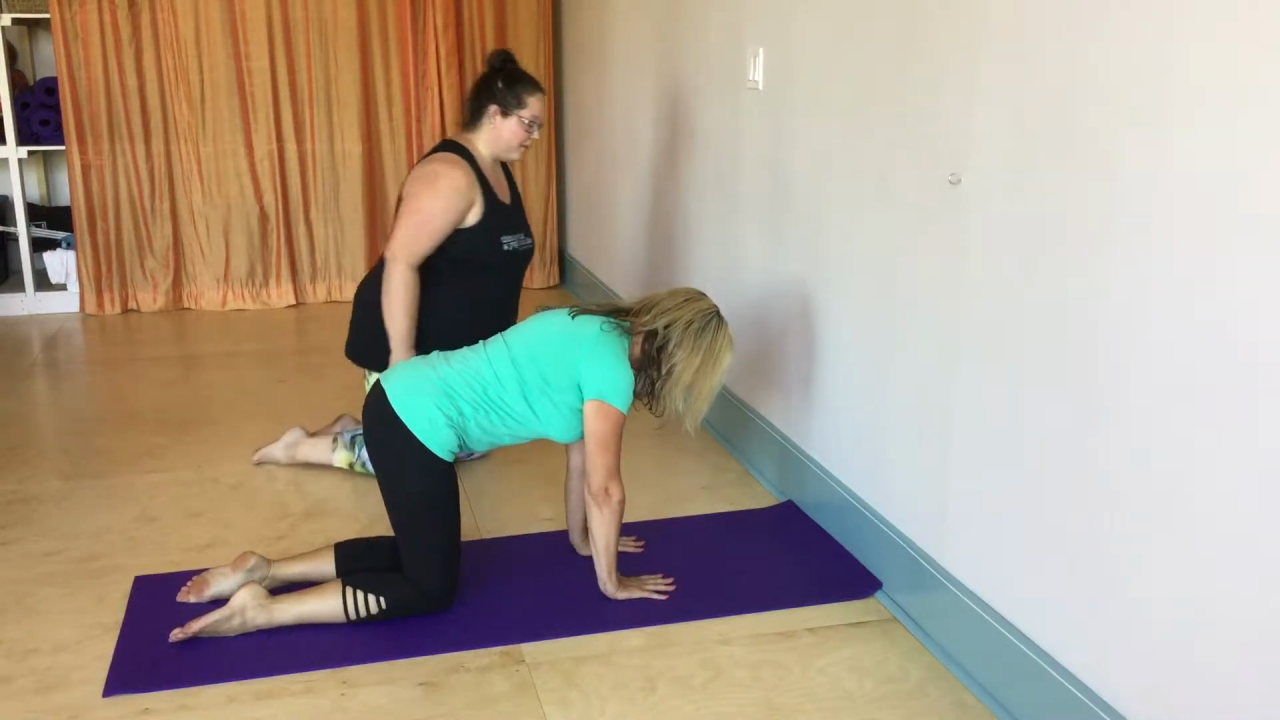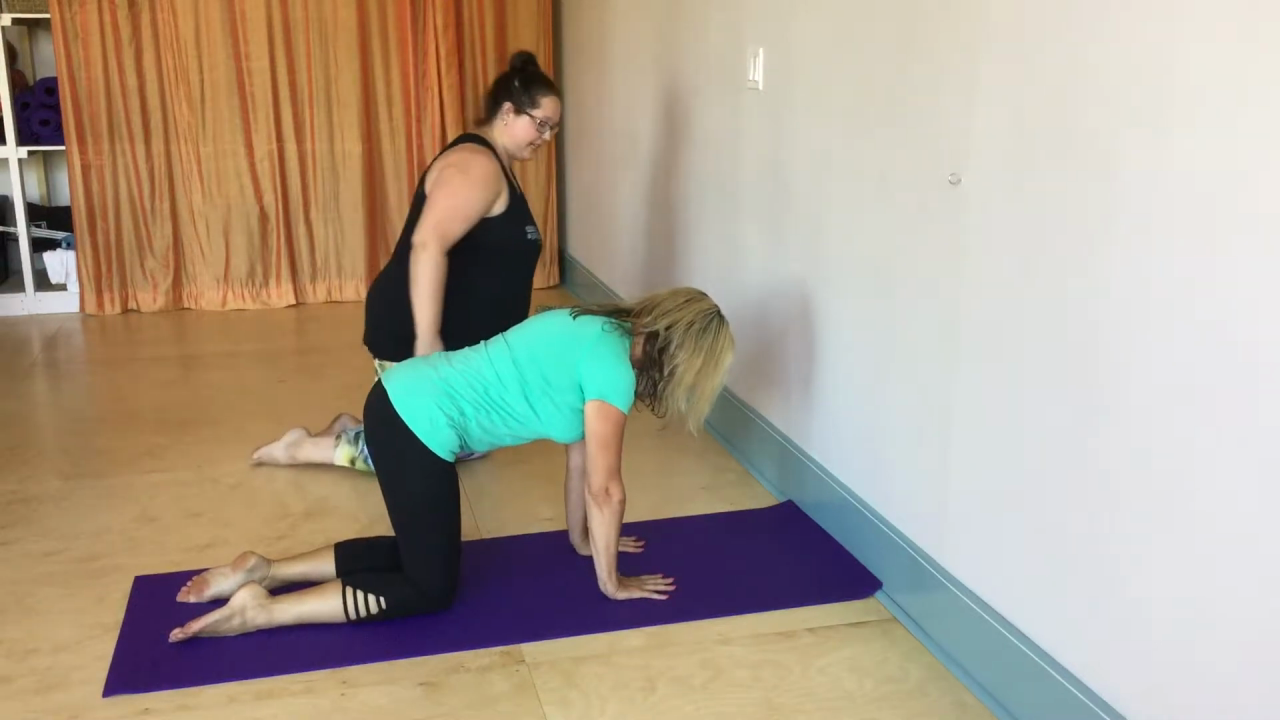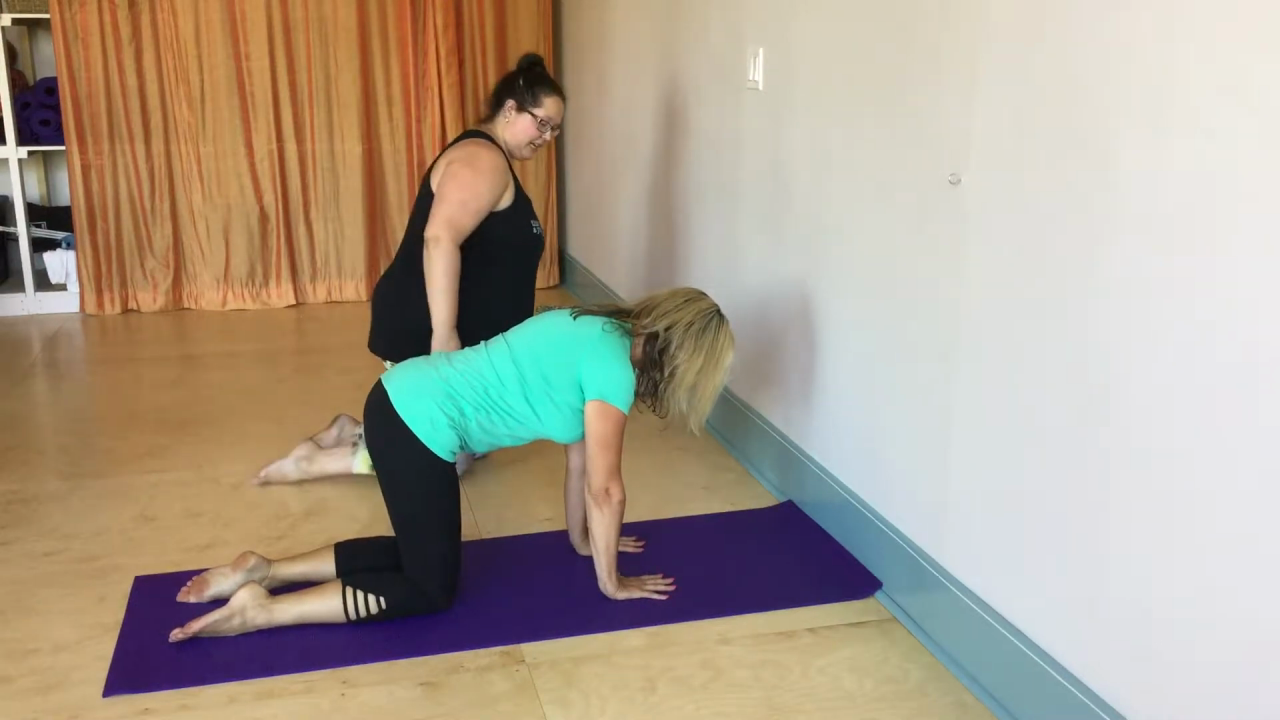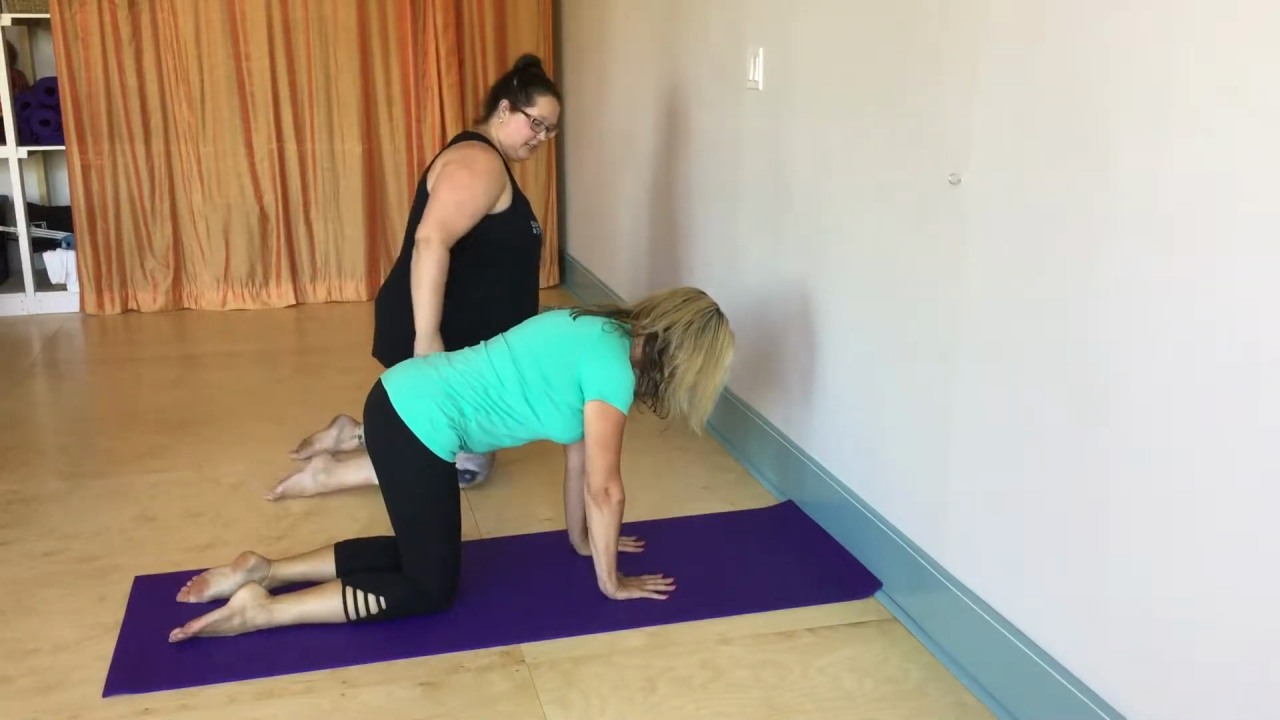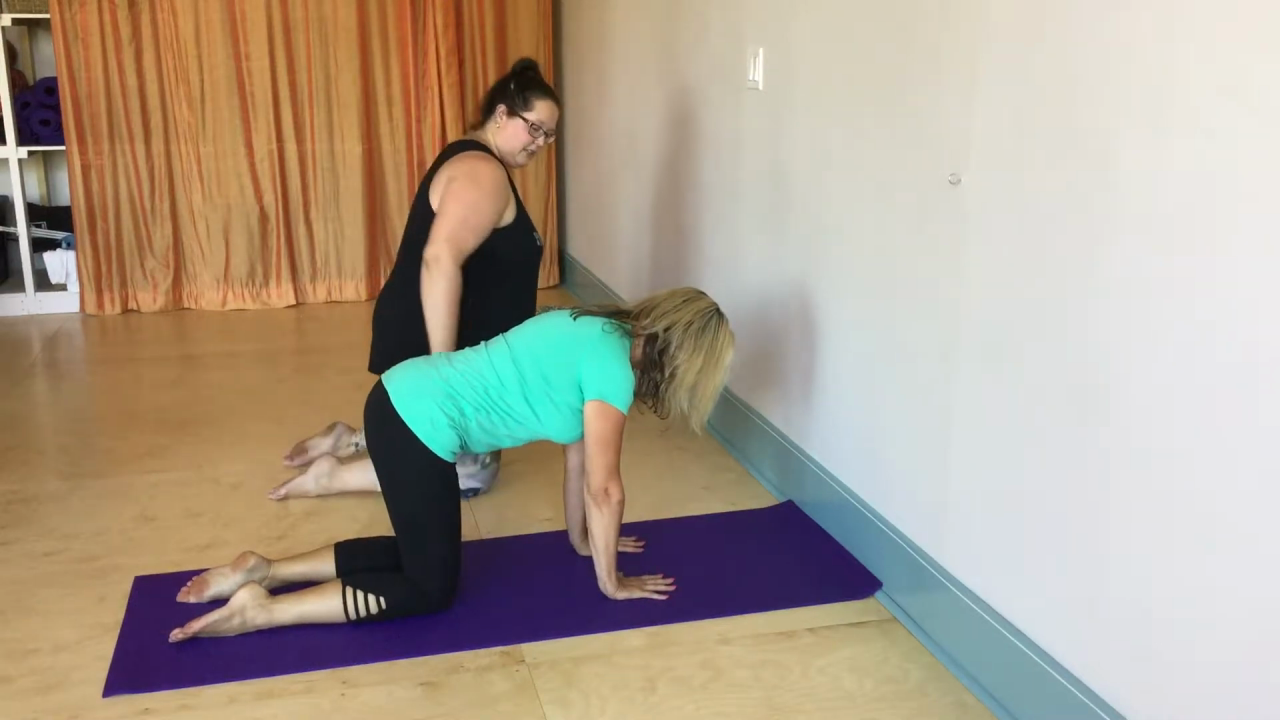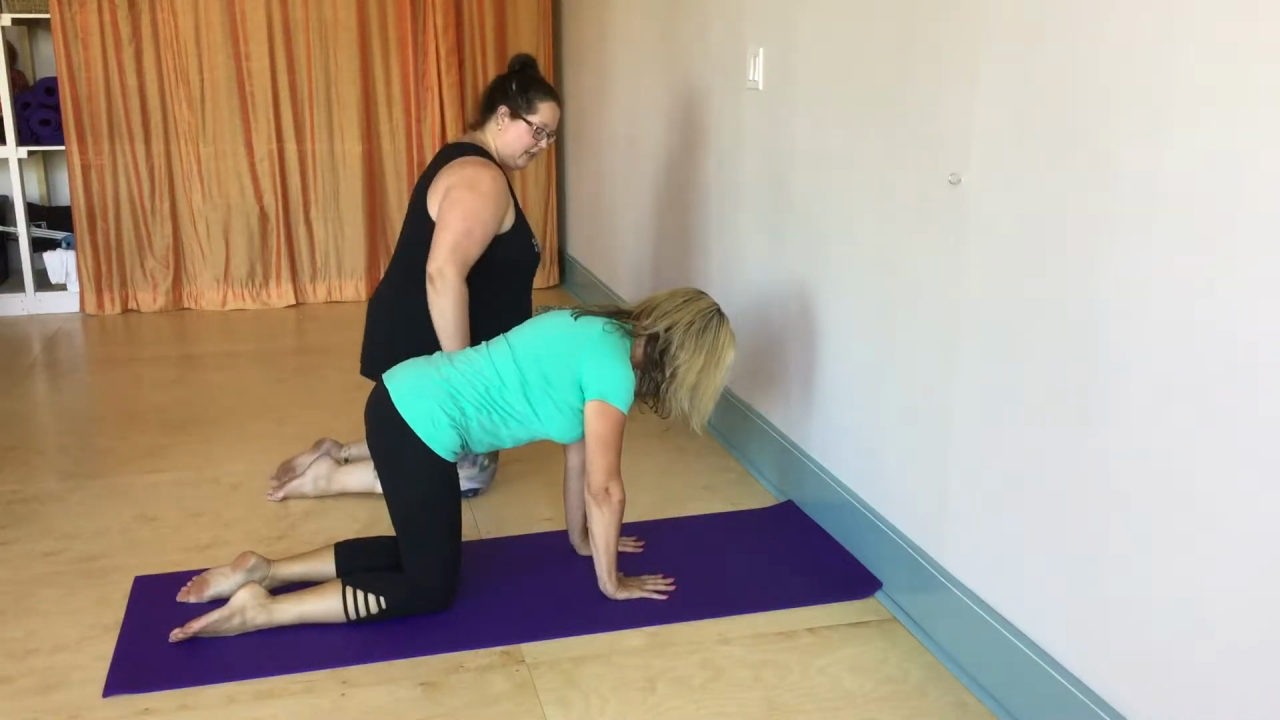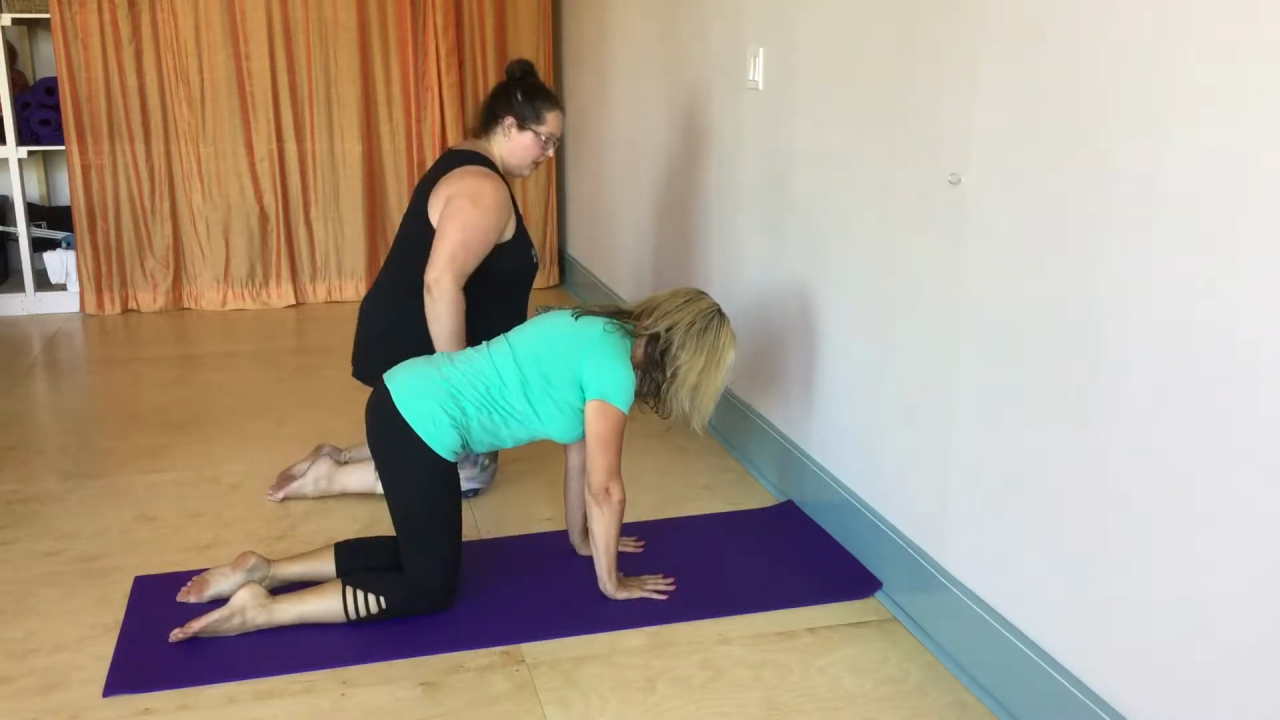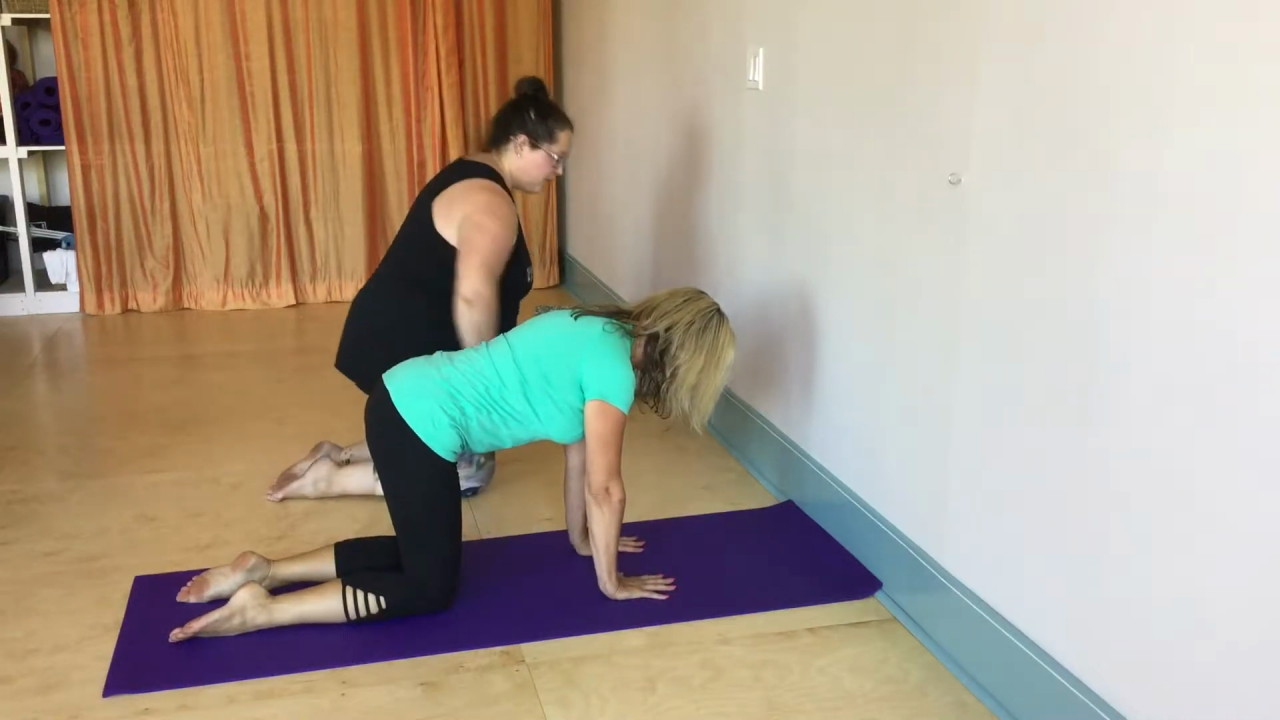
dt=0.2s
person 1, frame 1
left shoulder: (599, 332)
right shoulder: (611, 366)
left elbow: (579, 454)
right elbow: (604, 487)
left wrist: (582, 538)
right wrist: (611, 580)
left hip: (402, 400)
right hip: (417, 423)
left knee: (421, 553)
right knee: (431, 588)
left ankle: (262, 570)
right ankle: (259, 609)
person 1, frame 2
left shoulder: (600, 332)
right shoulder: (613, 366)
left elbow: (579, 454)
right elbow: (605, 487)
left wrist: (582, 538)
right wrist: (612, 581)
left hip: (403, 399)
right hip: (418, 422)
left knee: (421, 552)
right knee: (432, 588)
left ankle: (263, 570)
right ankle: (260, 608)
person 1, frame 3
left shoulder: (601, 334)
right shoulder: (614, 366)
left elbow: (578, 454)
right elbow: (604, 487)
left wrist: (582, 538)
right wrist: (611, 581)
left hip: (403, 400)
right hip: (418, 424)
left knee: (421, 553)
right knee: (432, 589)
left ankle: (262, 570)
right ankle: (259, 610)
person 1, frame 4
left shoulder: (602, 334)
right shoulder: (613, 366)
left elbow: (578, 455)
right elbow: (603, 488)
left wrist: (581, 538)
right wrist: (611, 581)
left hip: (402, 399)
right hip: (417, 423)
left knee: (421, 553)
right knee: (432, 589)
left ankle: (262, 570)
right ankle: (259, 610)
person 1, frame 5
left shoulder: (602, 334)
right shoulder: (612, 367)
left elbow: (579, 454)
right elbow: (603, 488)
left wrist: (582, 538)
right wrist: (611, 581)
left hip: (403, 400)
right hip: (418, 424)
left knee: (421, 553)
right knee: (431, 588)
left ankle: (262, 570)
right ankle: (260, 609)
person 1, frame 6
left shoulder: (602, 333)
right shoulder: (614, 367)
left elbow: (578, 453)
right elbow: (604, 487)
left wrist: (581, 537)
right wrist: (611, 581)
left hip: (404, 399)
right hip: (419, 422)
left knee: (421, 552)
right knee: (432, 588)
left ankle: (262, 569)
right ankle: (260, 607)
person 1, frame 7
left shoulder: (603, 334)
right shoulder: (615, 367)
left elbow: (578, 453)
right elbow: (604, 487)
left wrist: (582, 538)
right wrist: (611, 581)
left hip: (405, 399)
right hip: (419, 423)
left knee: (422, 552)
right knee: (432, 588)
left ankle: (263, 570)
right ankle: (260, 609)
person 1, frame 8
left shoulder: (603, 334)
right shoulder: (614, 367)
left elbow: (578, 452)
right elbow: (604, 487)
left wrist: (582, 538)
right wrist: (611, 581)
left hip: (404, 400)
right hip: (419, 423)
left knee: (422, 552)
right knee: (431, 588)
left ankle: (262, 570)
right ankle: (260, 609)
person 2, frame 1
left shoulder: (497, 170)
right shoulder: (450, 174)
right elbow: (400, 262)
right wrist: (402, 354)
left hip: (463, 349)
right hip: (420, 348)
left knee: (469, 445)
left ankle: (358, 428)
person 2, frame 2
left shoulder: (498, 165)
right shoulder: (475, 165)
right elbow: (427, 245)
right wrist: (428, 340)
left hip: (467, 342)
right hip: (432, 339)
left ankle: (356, 430)
person 2, frame 3
left shoulder: (490, 158)
right shoulder: (481, 158)
right elbow: (439, 239)
right wrist: (444, 334)
left hip: (464, 335)
right hip: (424, 332)
person 2, frame 4
left shoulder: (486, 160)
right shoulder: (478, 161)
right elbow: (430, 241)
right wrist: (427, 337)
left hip: (463, 339)
right hip: (446, 342)
right knee: (468, 462)
left ankle: (352, 433)
right ankle: (331, 470)
person 2, frame 5
left shoulder: (475, 162)
right shoulder: (482, 173)
right elbow: (440, 260)
right wrist: (443, 357)
right hip: (441, 349)
right knee: (472, 473)
left ankle: (347, 439)
right ankle: (332, 475)
person 2, frame 6
left shoulder: (466, 161)
right shoulder: (481, 179)
right elbow: (443, 272)
left hip: (414, 339)
right hip: (427, 351)
right knee: (471, 473)
left ankle: (336, 453)
person 2, frame 7
left shoulder: (465, 164)
right shoulder: (483, 189)
right elbow: (441, 282)
left hip: (406, 341)
right hip: (418, 353)
right knee: (470, 473)
left ankle: (337, 457)
right ankle: (331, 477)
person 2, frame 8
left shoulder: (471, 174)
right shoulder: (490, 202)
right elbow: (473, 293)
left hip: (397, 342)
right hip: (407, 355)
right knee: (468, 472)
left ankle: (338, 457)
